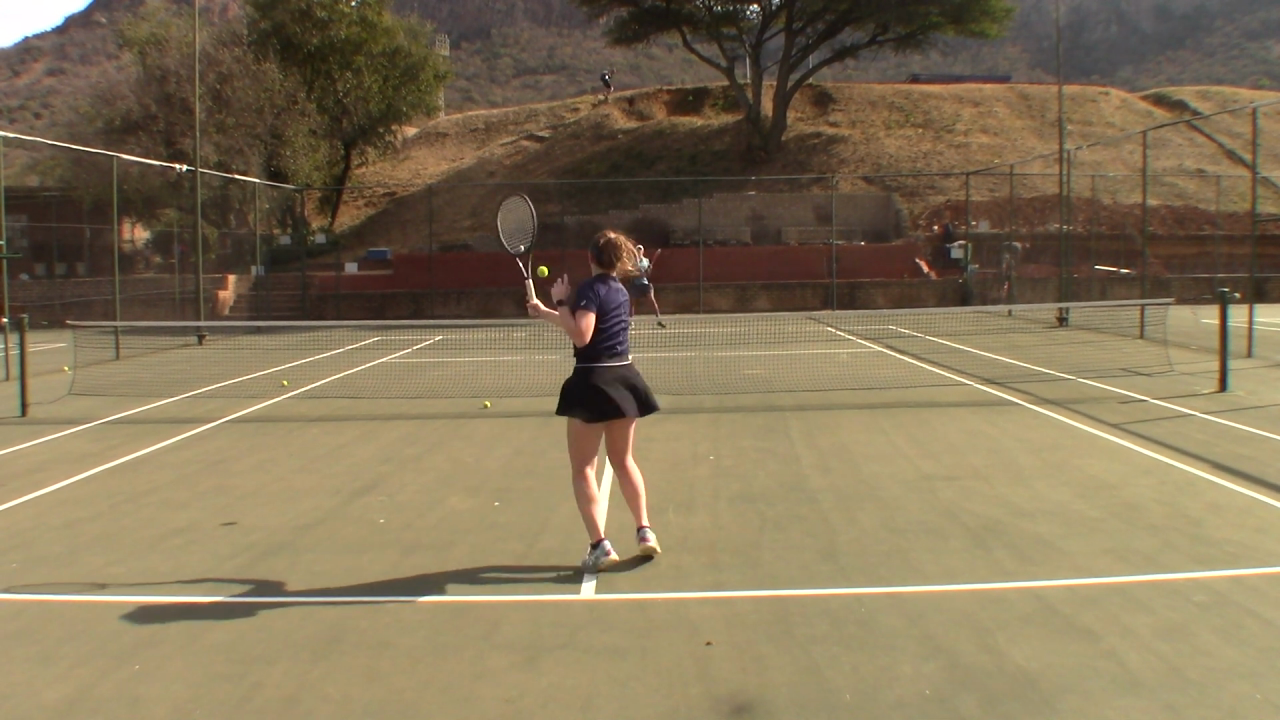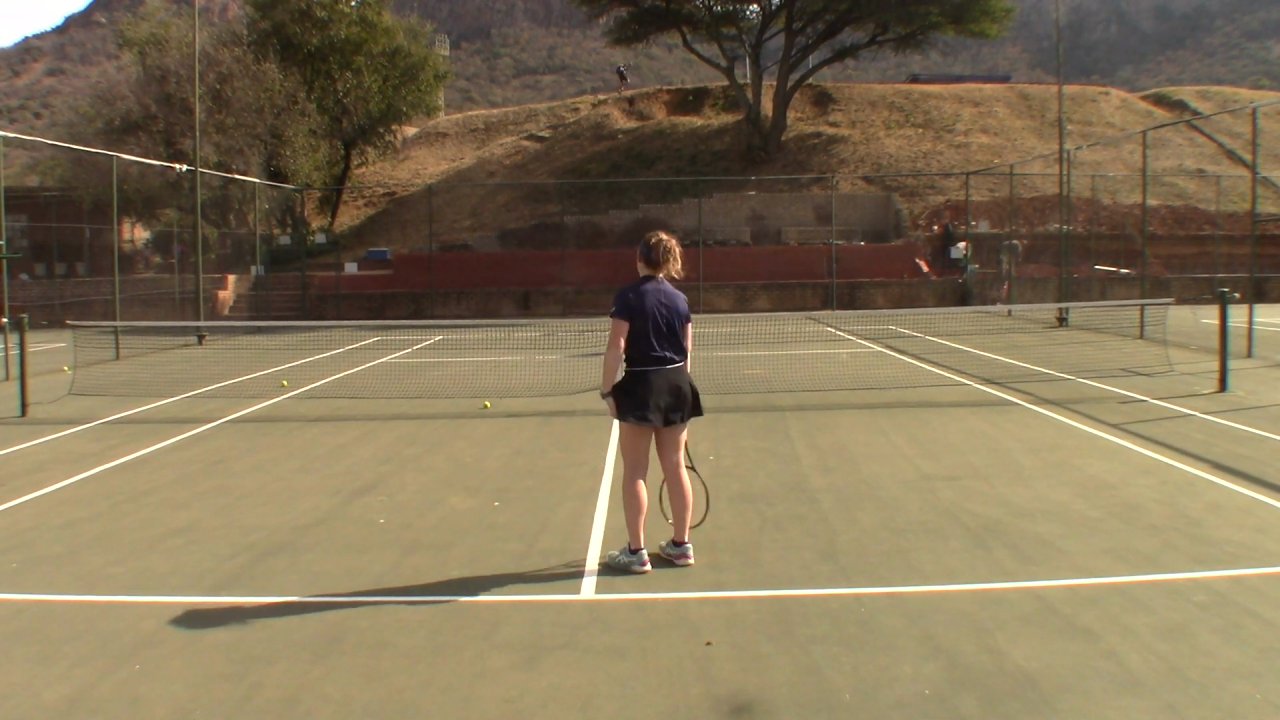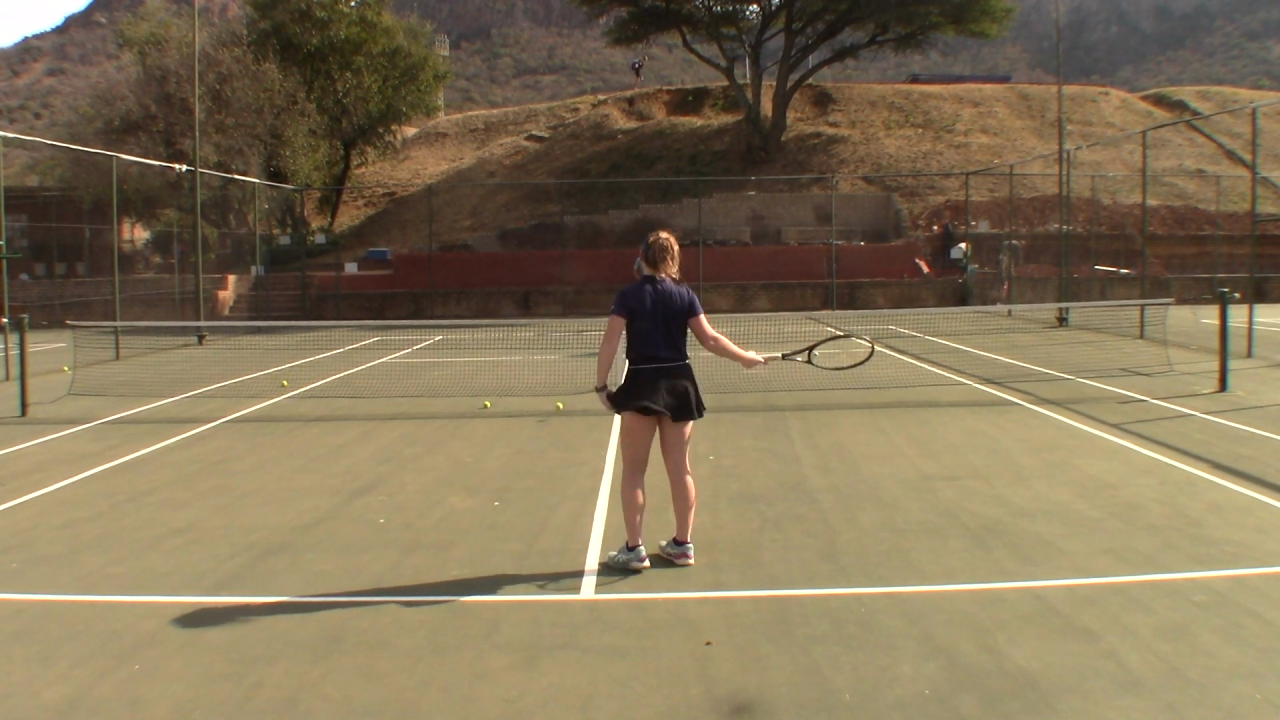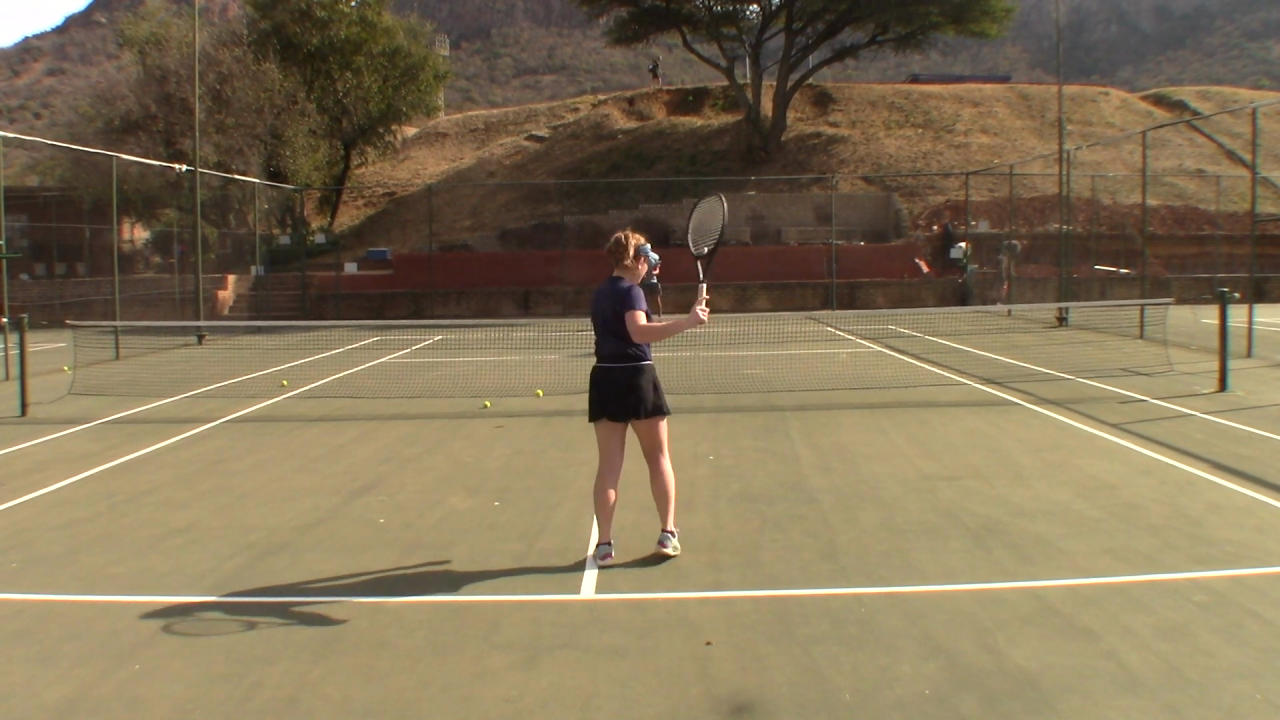
dt=0.5s
person 1, frame 1
left shoulder: (588, 289)
right shoulder: (618, 289)
left elbow: (579, 336)
left wrist: (560, 304)
right wrist: (556, 306)
left hip: (592, 382)
right hip: (622, 379)
left knee: (582, 467)
right knee: (623, 461)
left ankle: (601, 545)
right ankle: (644, 532)
person 1, frame 2
left shoulder: (628, 296)
right shoulder: (679, 299)
left elbow: (616, 347)
right elbow: (686, 351)
left wrist: (607, 391)
left hip: (640, 386)
right hip: (676, 384)
left knee: (635, 472)
right knee: (676, 467)
left ankle: (636, 552)
right ankle: (681, 544)
person 1, frame 3
left shoulder: (628, 296)
right shoulder: (684, 295)
left elbow: (609, 342)
right elbow: (709, 339)
left wrist: (602, 386)
right wrist: (745, 357)
left hip: (641, 385)
right hip: (678, 383)
left knee: (633, 471)
right knee: (679, 467)
left ankle: (635, 548)
right ankle: (683, 544)
person 1, frame 4
left shoulder: (601, 293)
right shoulder: (630, 291)
right elbow: (639, 333)
right wrist: (686, 321)
left hip: (604, 380)
right hip: (638, 379)
left knee: (609, 466)
right knee: (659, 460)
left ankle: (604, 545)
right ankle: (668, 535)
